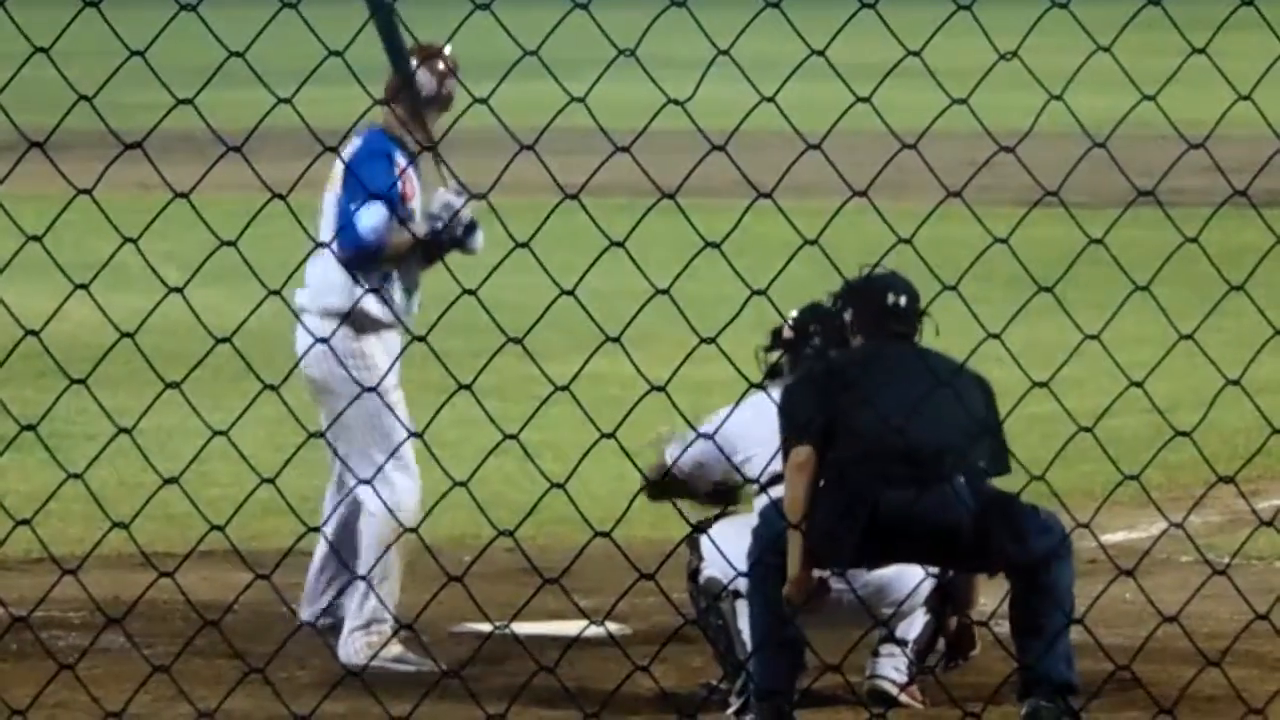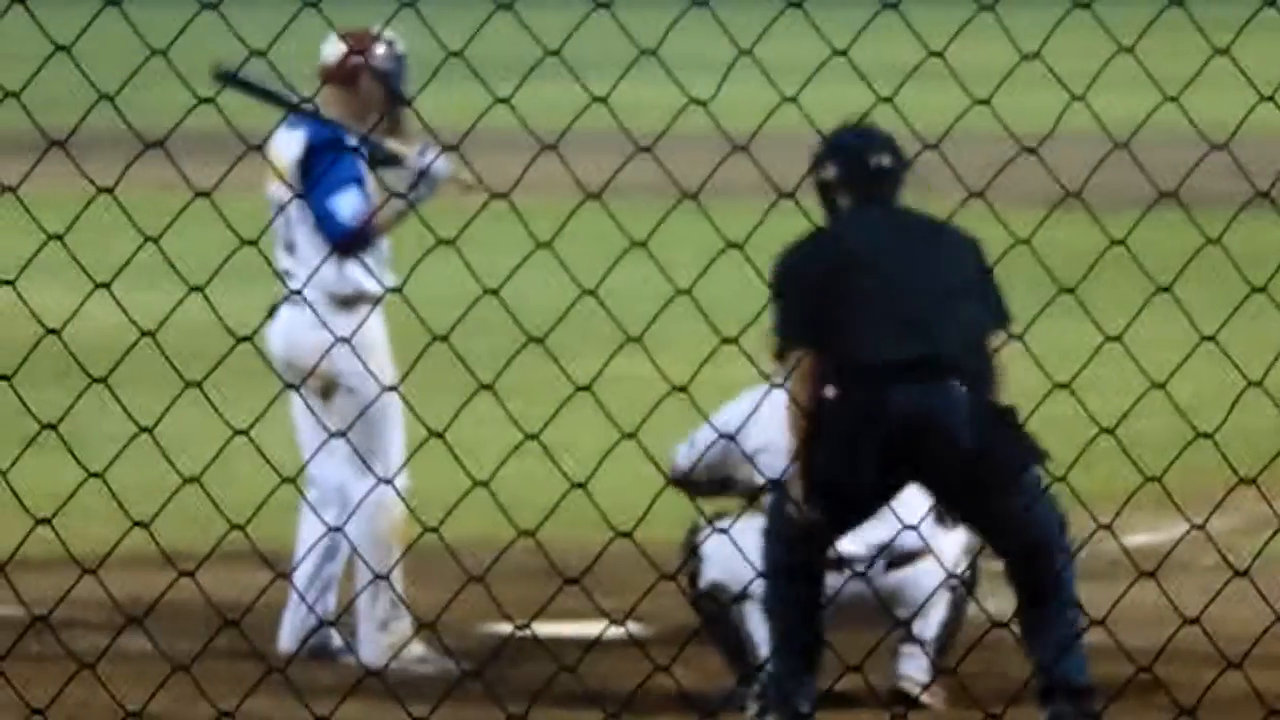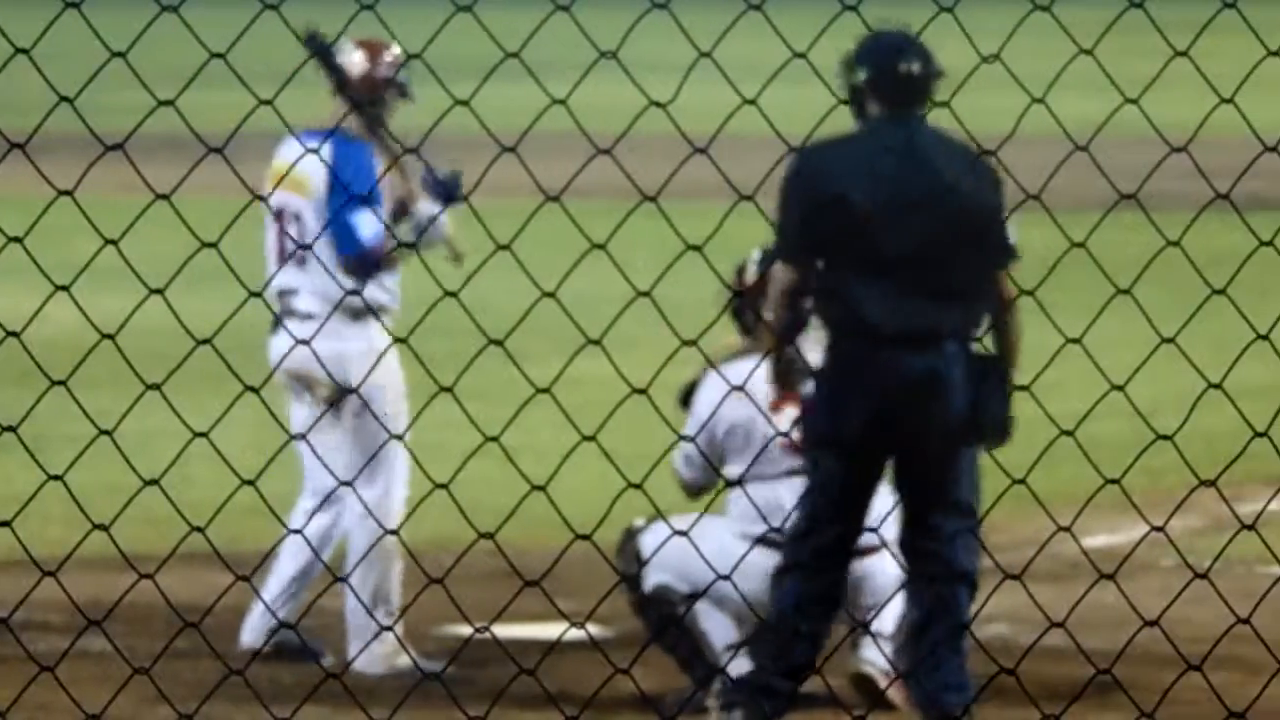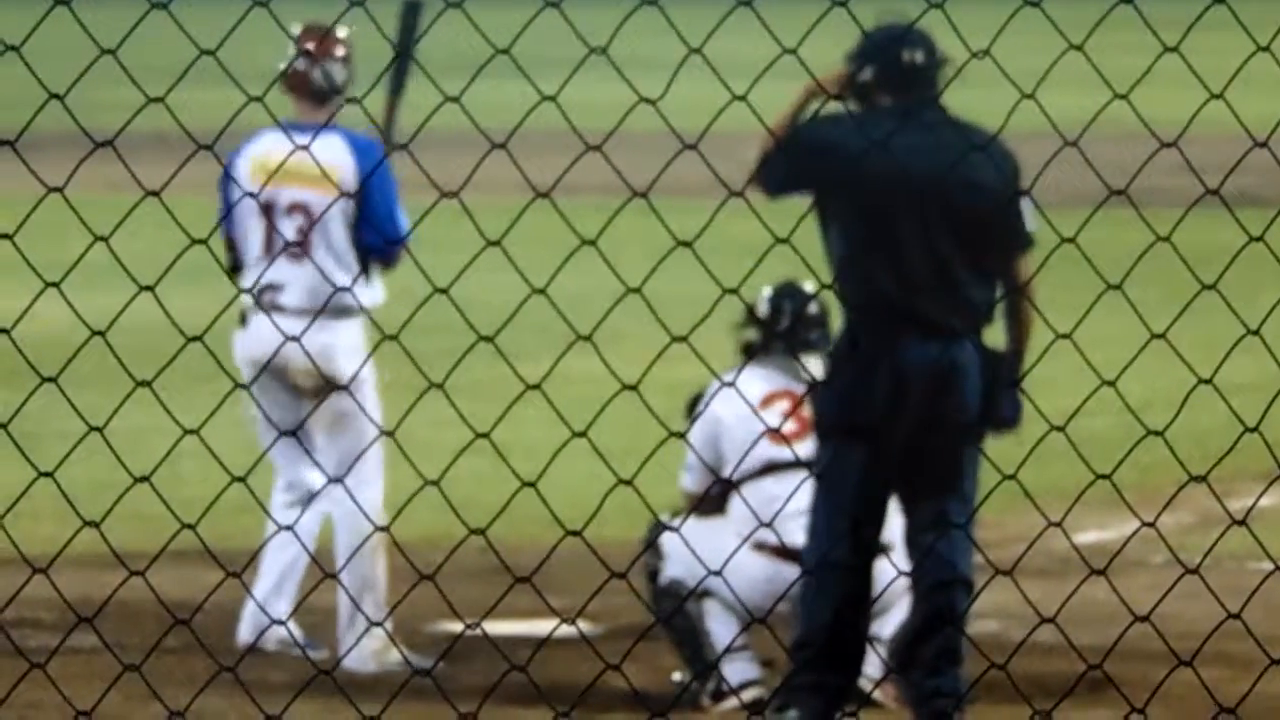
dt=1s
person 1, frame 1
left shoulder: (391, 155)
right shoulder: (376, 154)
left elbow: (402, 254)
right elbow: (360, 247)
left wrist: (444, 237)
right wrist: (429, 230)
left hip: (355, 336)
right hip: (351, 338)
left knee: (359, 474)
right knee: (391, 483)
left ankle: (326, 602)
right ankle: (368, 637)
person 1, frame 2
left shoulder: (295, 133)
right shoulder: (327, 145)
left elbow: (383, 139)
right elbow: (353, 233)
right wrist: (415, 189)
left hip: (302, 324)
right hip: (340, 326)
left knee: (331, 484)
right knee: (377, 483)
left ankle: (306, 626)
right ankle: (385, 638)
person 1, frame 3
left shoulder: (291, 151)
right shoulder: (353, 156)
right elbow: (361, 253)
left wrist: (408, 206)
right wrist: (420, 228)
left hip: (293, 337)
right hip: (350, 340)
left knee: (329, 487)
right knee: (378, 492)
left ankle: (270, 621)
right ankle: (377, 643)
person 1, frame 4
left shoulder: (247, 153)
right shoulder: (360, 155)
left elbow: (235, 256)
right elbow: (388, 250)
left hip: (260, 333)
right hip: (331, 336)
left knee: (297, 479)
right knee: (356, 485)
left ankle: (266, 620)
right ankle: (366, 641)
person 2, frame 1
left shoulder: (823, 376)
right shoulder: (966, 379)
left elbow: (802, 461)
left wrist: (797, 562)
left hip: (866, 517)
right hip: (956, 515)
left knee: (773, 535)
right knee: (1047, 543)
person 2, frame 2
left shoulder: (809, 257)
right shoulder: (954, 242)
left elbow: (805, 370)
right elbow: (988, 351)
left wrist: (801, 474)
right wrist: (982, 440)
left hip: (870, 412)
right hip: (960, 407)
left knee: (793, 532)
right knee: (1039, 545)
person 2, frame 3
left shoulder: (822, 165)
right shoulder: (971, 169)
left elbow: (788, 280)
right elbow: (1001, 293)
left wrist: (777, 359)
right wrist: (1001, 387)
left hip: (858, 371)
right hip: (945, 371)
left knee: (817, 540)
right knee: (944, 540)
person 2, frame 4
left shoulder: (840, 140)
right shoulder: (989, 155)
left elbow: (761, 170)
right elbow: (1016, 278)
left wrist: (811, 95)
right wrist: (1011, 374)
left hip: (873, 358)
right hip: (957, 362)
left knee: (842, 530)
right knee: (944, 531)
person 3, frame 1
left shoulder: (754, 411)
left elbow: (661, 479)
left wrist: (712, 488)
right hip: (891, 578)
left knee: (710, 549)
left ankle: (752, 679)
right ankle: (894, 670)
person 3, frame 2
left shoulder: (762, 399)
left elbow: (684, 474)
left wrist: (750, 484)
right hip: (907, 581)
left knee: (709, 546)
right knee: (955, 537)
right ankle: (917, 674)
person 3, frame 3
left shoulder: (726, 381)
left elbow: (692, 482)
left hip: (766, 571)
right hip: (865, 573)
left knee: (643, 549)
right knee: (903, 542)
left ankle: (733, 676)
right ankle: (879, 659)
person 3, frame 4
left shoulder: (729, 391)
left elbow: (699, 504)
left hip: (769, 574)
right hip: (871, 579)
left knee: (669, 543)
left ankle: (733, 679)
right ankle: (873, 671)
